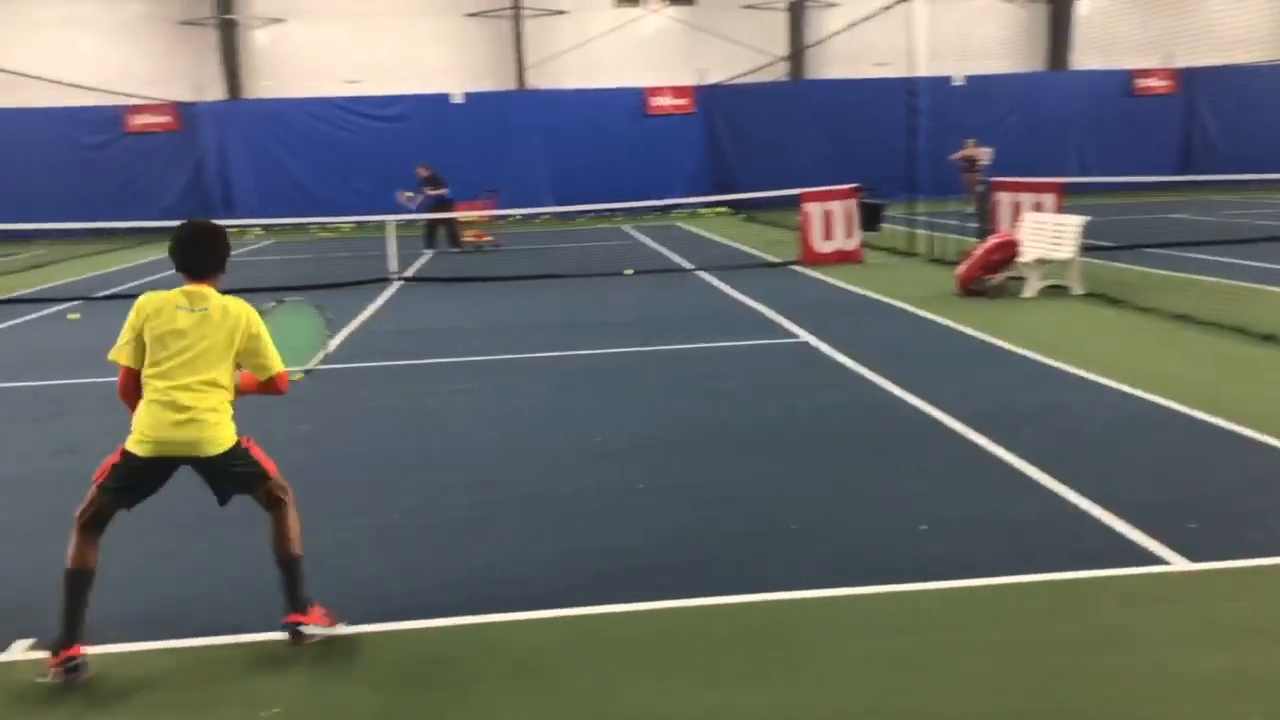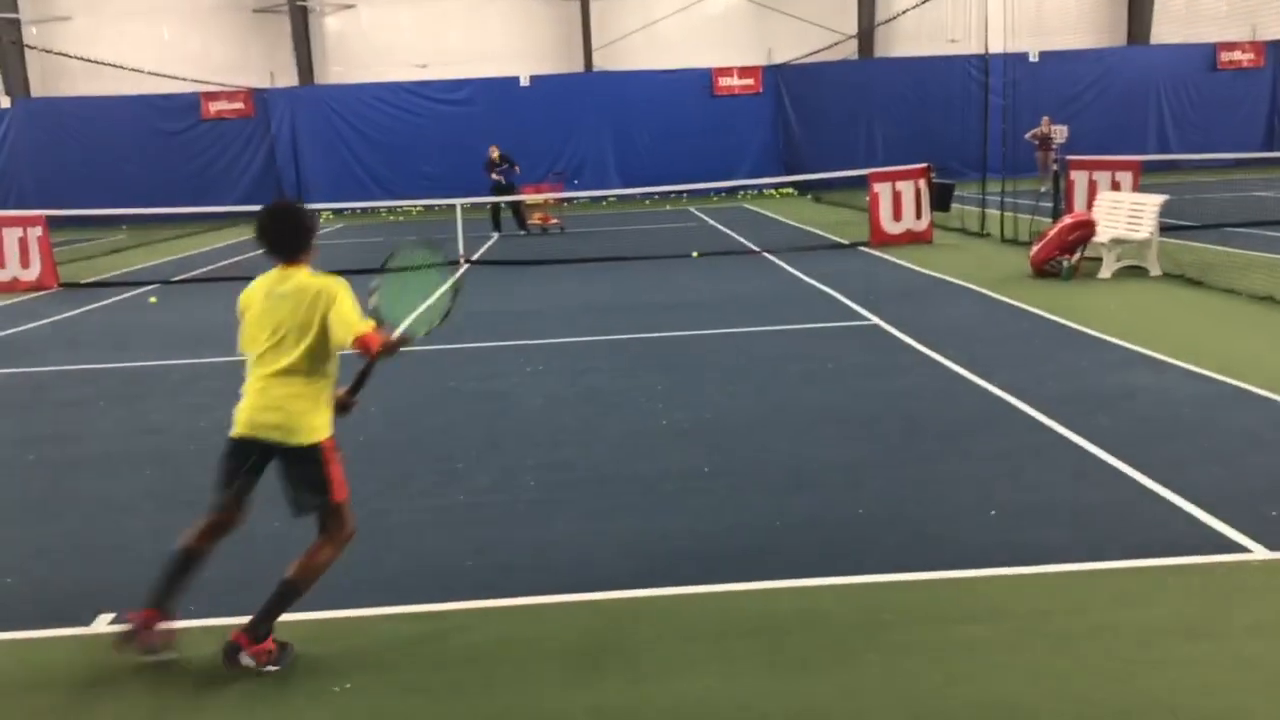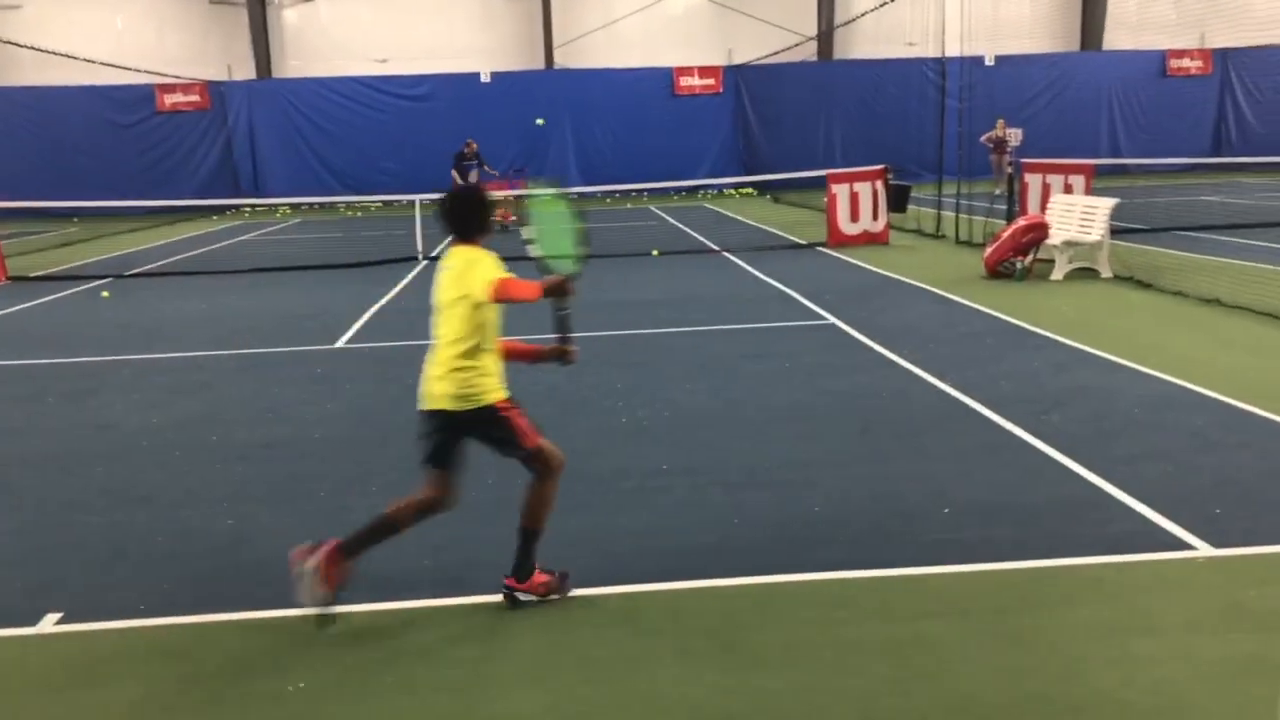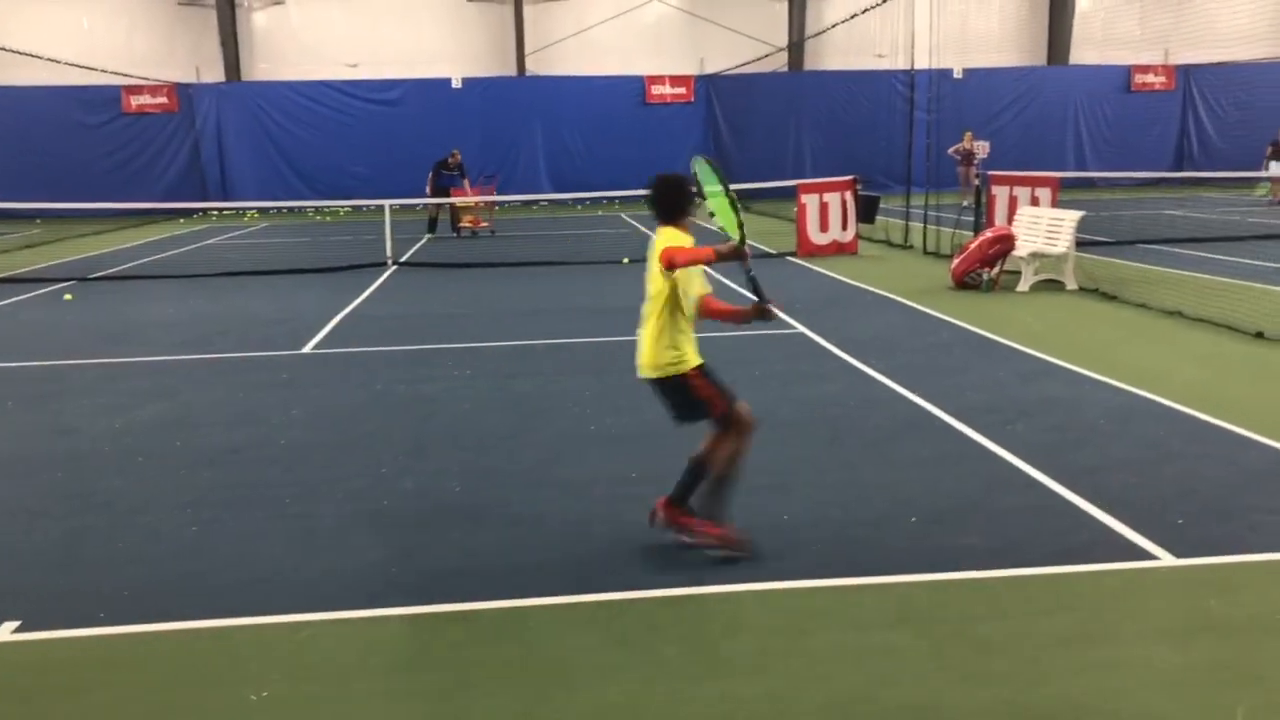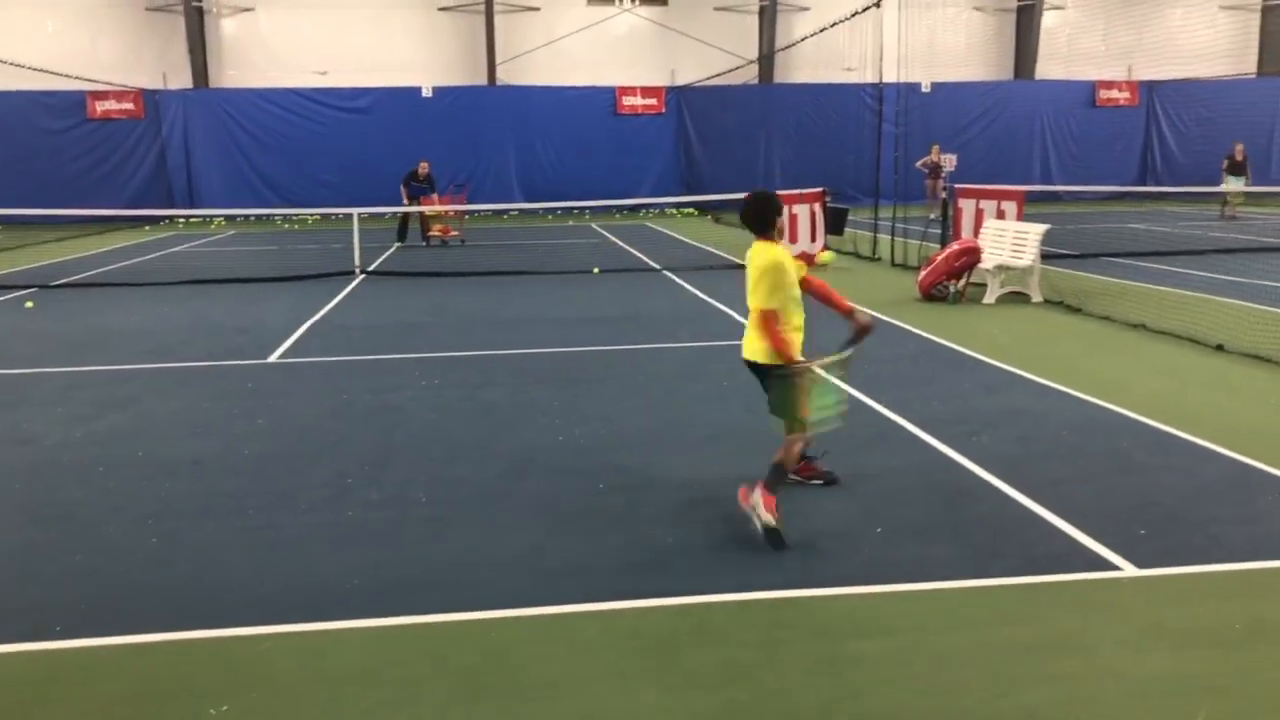
dt=0.4s
person 1, frame 1
left shoulder: (146, 307)
right shoulder: (239, 313)
left elbow: (128, 383)
right elbow: (278, 383)
left hip: (151, 435)
right hip: (212, 433)
left knee: (88, 524)
right knee: (280, 500)
left ankle: (66, 650)
right ankle: (302, 613)
person 1, frame 2
left shoulder: (251, 294)
right shoulder: (329, 288)
right elbow: (368, 344)
right wrist: (390, 341)
left hip: (251, 421)
right hip: (303, 427)
left knee: (220, 518)
right knee: (338, 530)
left ankle: (150, 616)
right ankle: (255, 638)
person 1, frame 3
left shoulder: (451, 266)
right shoulder: (480, 263)
right elbow: (504, 290)
left wrist: (546, 353)
right wrist: (545, 287)
left hip: (440, 392)
right hip: (477, 394)
left knee: (436, 496)
right knee: (549, 465)
left ankle: (332, 557)
right ankle: (523, 578)
person 1, frame 4
left shoulder: (668, 241)
right shoulder: (674, 243)
left elbow: (704, 306)
right elbow: (670, 260)
left wrist: (751, 312)
right wrist: (715, 252)
left hip: (661, 358)
right hip: (672, 361)
left knee: (730, 424)
right knee: (741, 423)
left ankle: (675, 508)
right ankle: (708, 521)
person 1, frame 5
left shoulder: (769, 254)
right shoulder: (771, 261)
left elbow: (809, 284)
right elbow: (768, 320)
left wrist: (852, 313)
right wrist: (790, 362)
left hip: (768, 354)
right hip: (775, 357)
left knee: (799, 414)
right knee: (797, 429)
left ankle: (800, 464)
right ankle: (763, 493)
